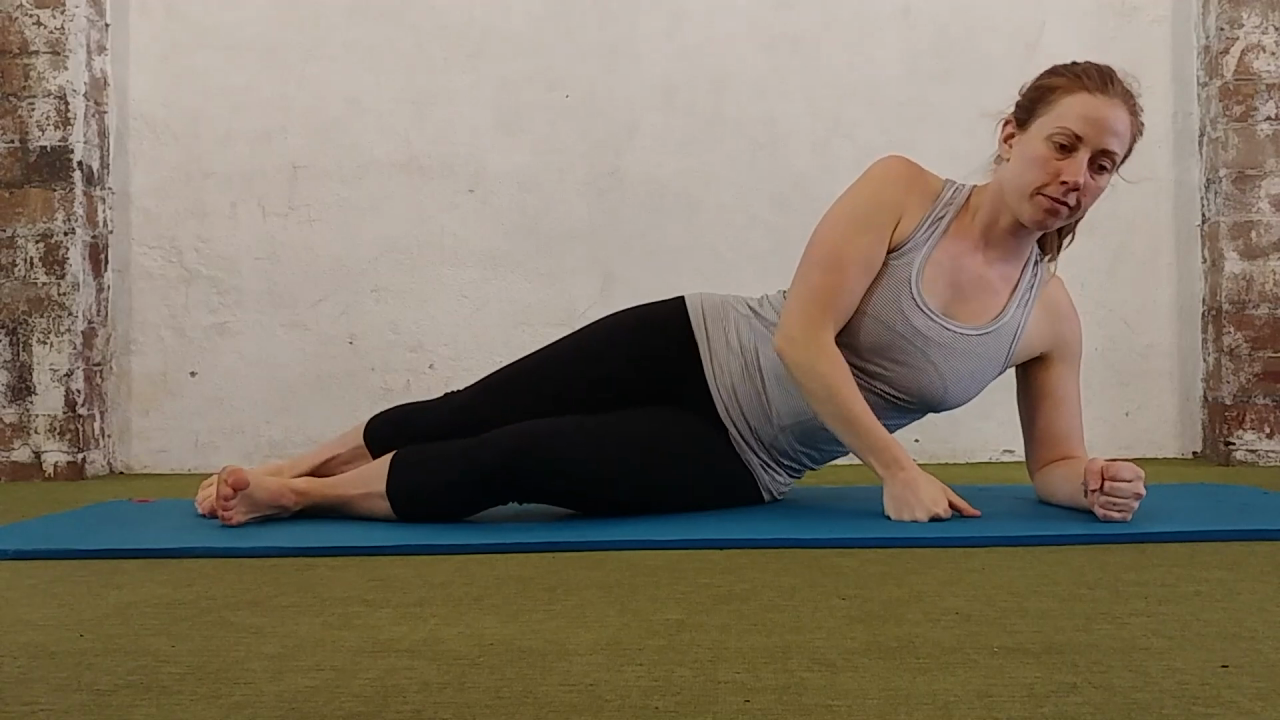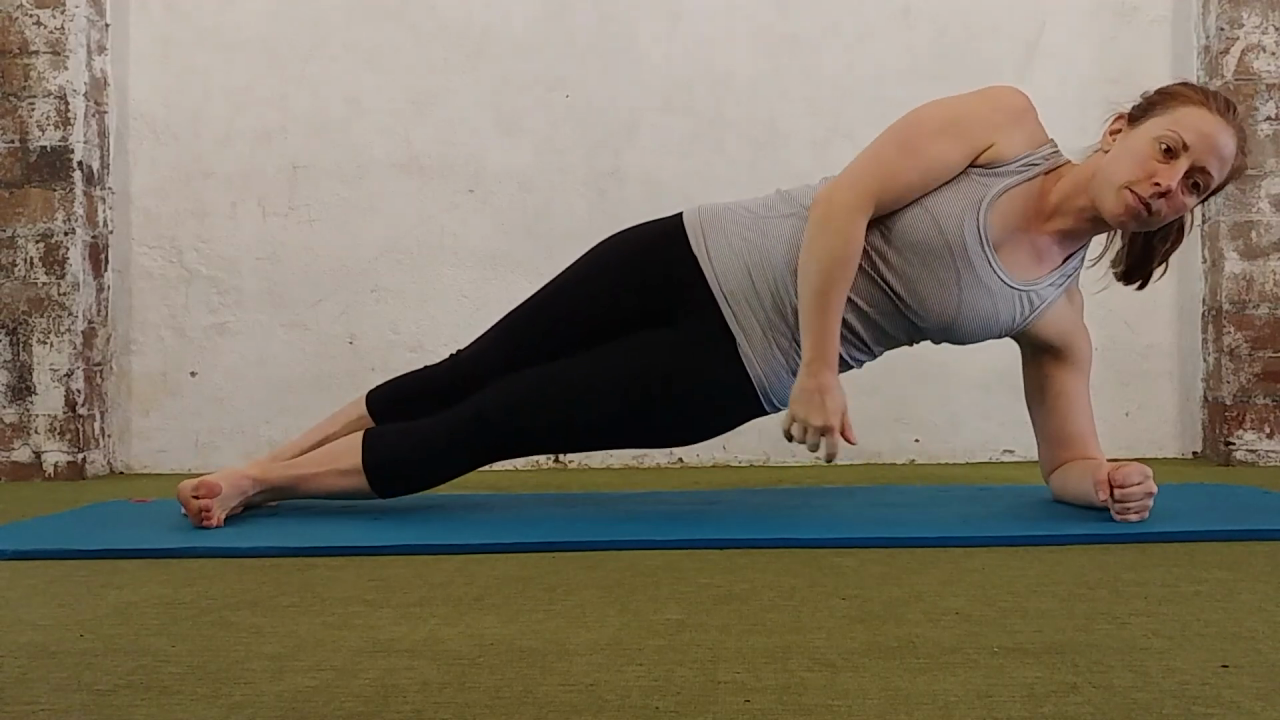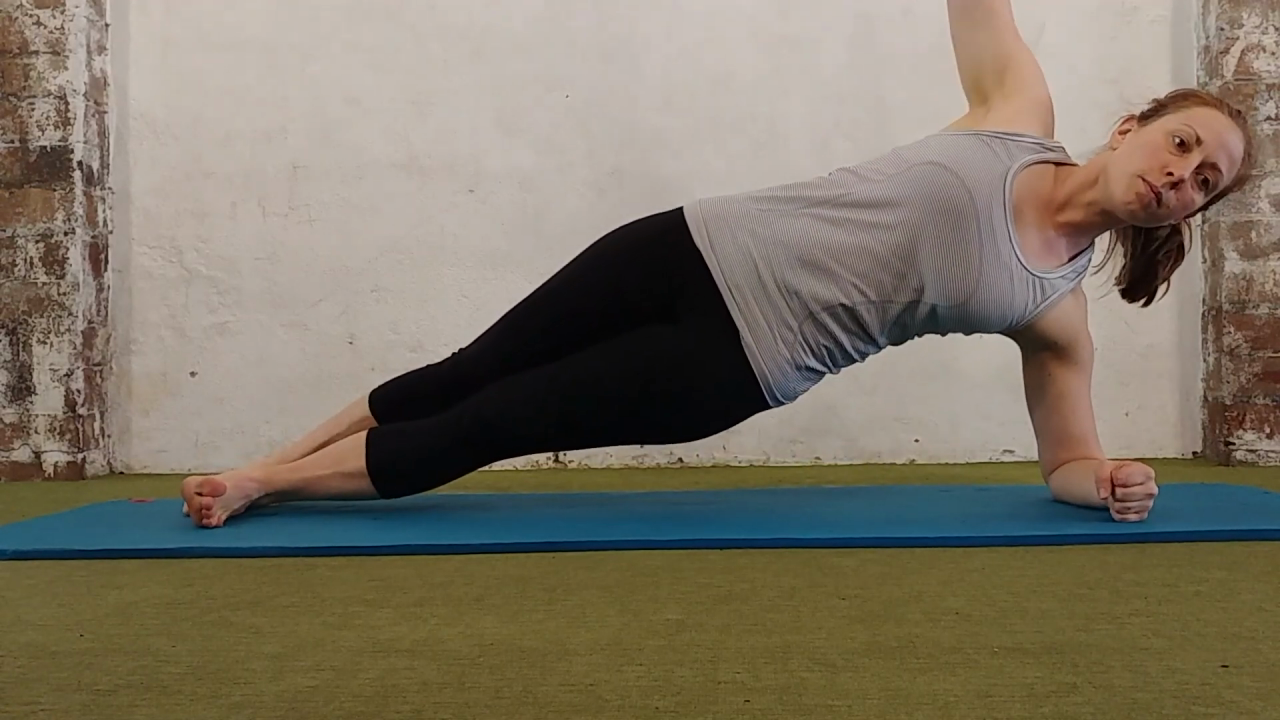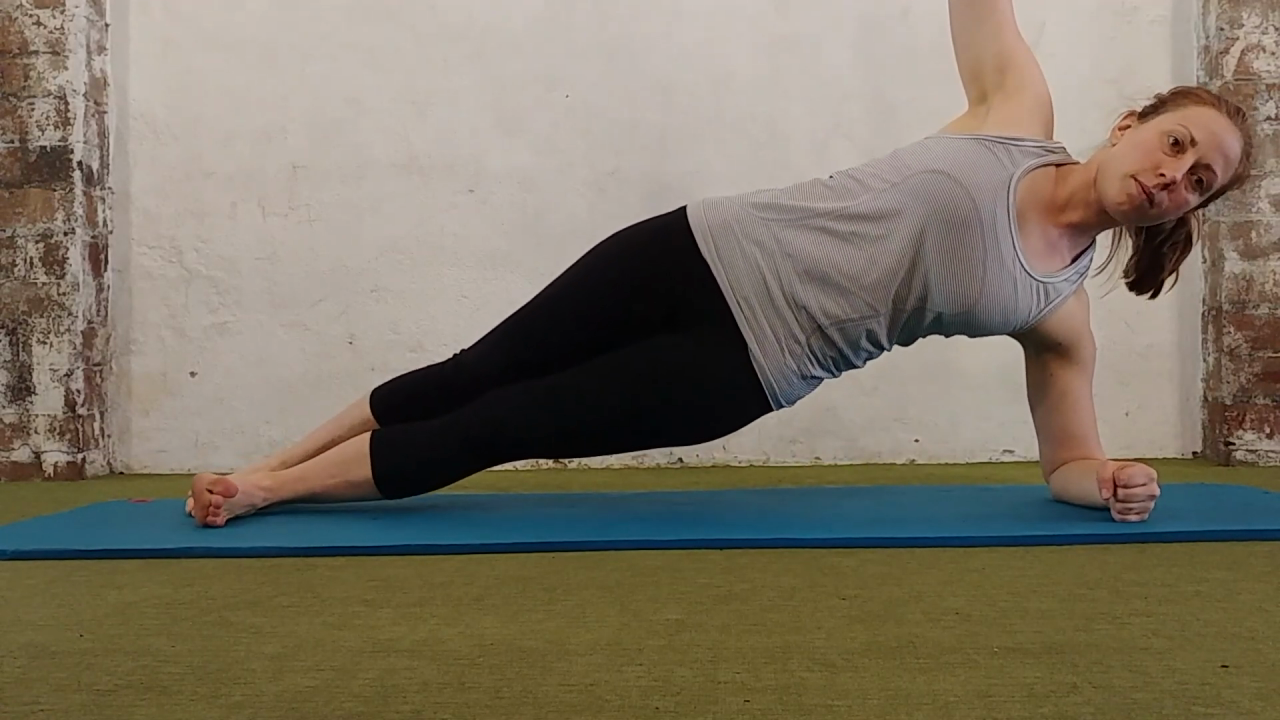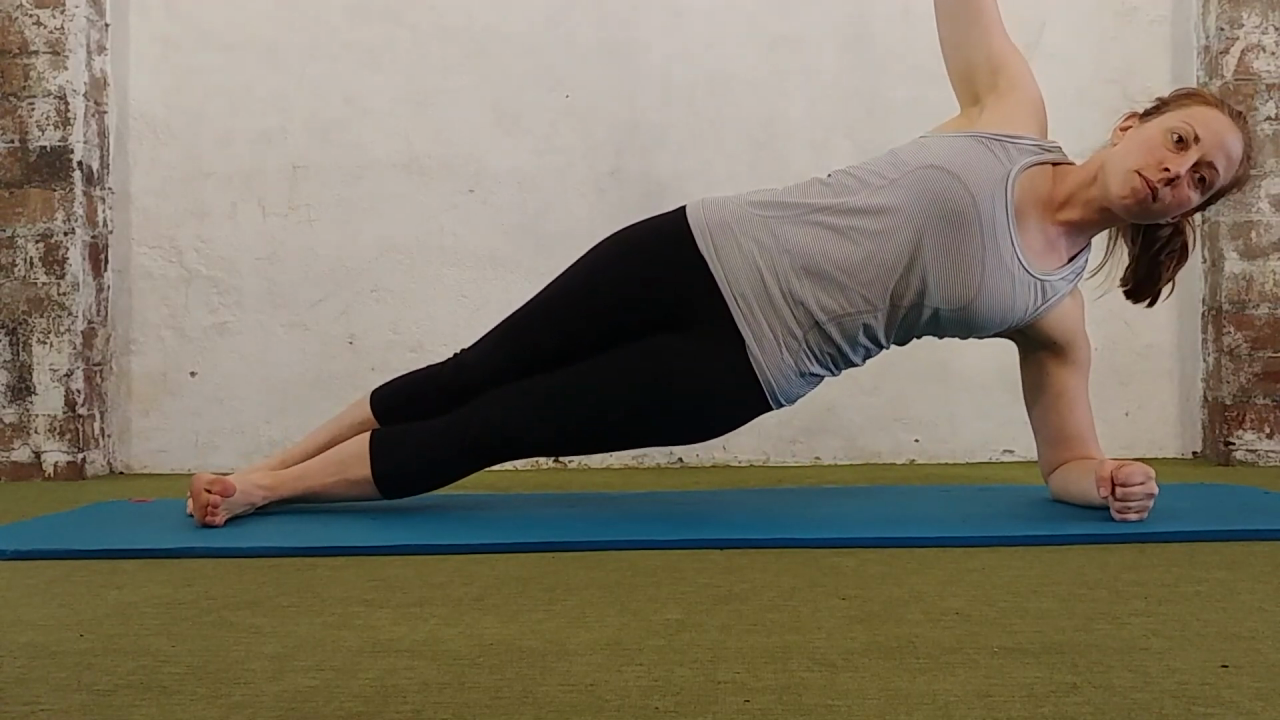
dt=1s
person 1, frame 1
left shoulder: (1051, 319)
right shoulder: (901, 189)
left elbow: (1051, 464)
right elbow: (801, 338)
left wrist: (1095, 480)
right wrist: (899, 470)
left hip: (738, 465)
right hip: (691, 350)
left knee: (509, 462)
right knee: (454, 418)
left ankle: (291, 496)
right ankle: (277, 478)
person 1, frame 2
left shoulder: (1057, 317)
right shoulder: (1009, 122)
left elbow: (1067, 462)
right elbow: (838, 204)
left wrist: (1109, 482)
right wrist: (821, 365)
left hip: (731, 371)
right hip: (693, 259)
left knee: (480, 429)
right knee: (460, 380)
left ankle: (261, 485)
right ankle: (257, 471)
person 1, frame 3
left shoulder: (1057, 312)
right shoulder: (1021, 113)
left elbow: (1067, 461)
left wrist: (1111, 481)
left hip: (733, 366)
right hip: (695, 250)
left knee: (482, 430)
right knee: (464, 378)
left ankle: (259, 487)
right ankle: (254, 471)
person 1, frame 4
left shoulder: (1060, 311)
right shoulder: (1020, 112)
left elbow: (1068, 460)
left wrist: (1114, 482)
left hip: (740, 370)
right hip: (701, 252)
left knee: (486, 432)
right knee: (472, 377)
left ankle: (261, 492)
right ankle: (261, 472)
person 1, frame 5
left shoulder: (1056, 312)
right shoulder: (1014, 115)
left elbow: (1067, 460)
left wrist: (1113, 481)
left hip: (736, 369)
right hip: (697, 251)
left knee: (485, 432)
right knee: (472, 377)
left ankle: (261, 493)
right ankle: (260, 470)
